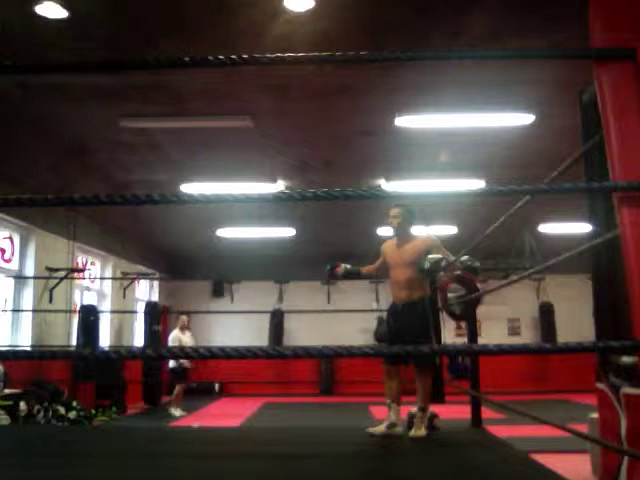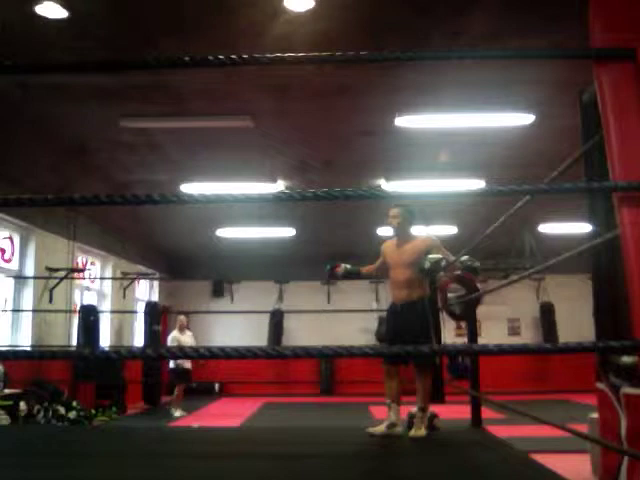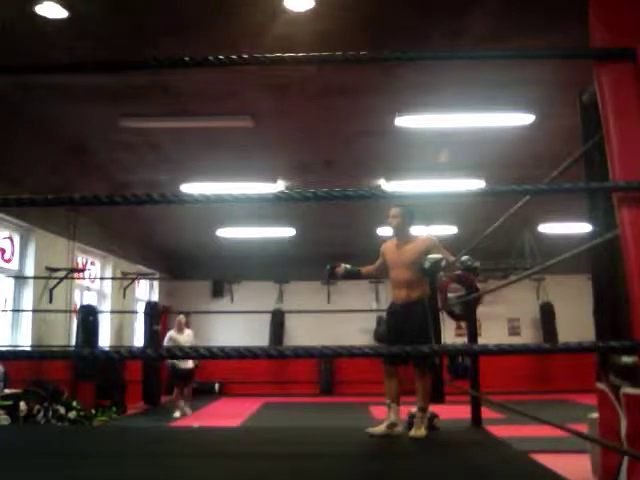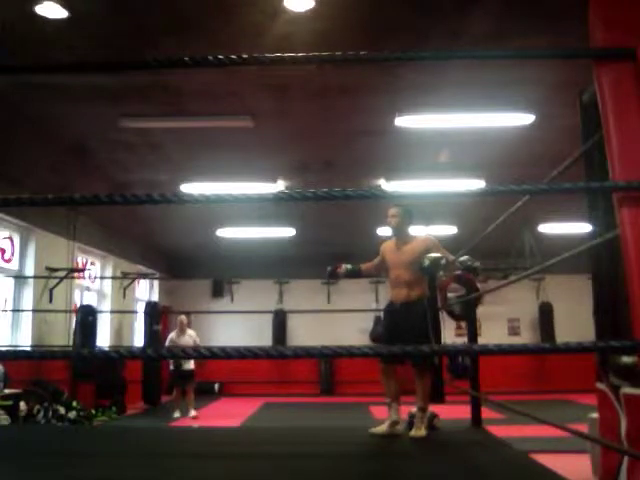
dt=0.3s
person 1, frame 1
left shoulder: (427, 242)
right shoulder: (387, 247)
left elbow: (452, 261)
right elbow: (377, 269)
right wrist: (348, 271)
left hip: (418, 309)
right hip: (395, 310)
left knee: (422, 366)
right knee: (390, 366)
left ankle: (421, 421)
right ankle: (393, 420)
person 1, frame 2
left shoulder: (426, 242)
right shoulder: (386, 248)
left elbow: (452, 262)
right elbow: (377, 269)
right wrist: (348, 271)
left hip: (417, 309)
right hip: (395, 310)
left knee: (422, 366)
right knee: (390, 366)
left ankle: (421, 420)
right ankle: (393, 420)
person 1, frame 3
left shoulder: (426, 243)
right shoulder: (386, 248)
left elbow: (452, 262)
right elbow: (377, 270)
right wrist: (348, 271)
left hip: (417, 309)
right hip: (395, 309)
left knee: (422, 366)
right knee: (390, 366)
left ankle: (421, 420)
right ankle: (393, 420)
person 1, frame 4
left shoulder: (426, 243)
right shoulder: (386, 248)
left elbow: (452, 261)
right elbow: (375, 268)
right wrist: (348, 270)
left hip: (416, 308)
right hip: (393, 308)
left knee: (421, 365)
right knee: (387, 365)
left ankle: (421, 420)
right ankle: (394, 419)
person 2, frame 1
left shoulder: (188, 334)
right shoulder: (175, 334)
right wrist: (180, 361)
left hip: (185, 365)
right hip: (177, 365)
left knee: (182, 387)
right knee: (180, 386)
left ankle: (177, 408)
right ankle: (172, 407)
person 2, frame 2
left shoulder: (189, 334)
right shoulder: (174, 335)
right wrist: (177, 362)
left hip: (187, 365)
right hip: (177, 366)
left knee: (182, 388)
right knee: (179, 387)
left ankle: (177, 408)
right ankle: (175, 409)
person 2, frame 3
left shoulder: (190, 333)
right shoulder: (171, 334)
right wrist: (169, 361)
left hip: (189, 365)
right hip: (176, 365)
left knee: (189, 386)
right knee: (178, 388)
left ankle: (183, 402)
right ankle: (177, 410)
person 2, frame 4
left shoulder: (192, 334)
right shoulder: (172, 336)
left elbow: (197, 347)
right wrist: (172, 361)
left hip: (189, 366)
right hip: (177, 366)
left knee: (189, 389)
right knee: (177, 389)
left ankle: (191, 410)
right ankle: (177, 410)
